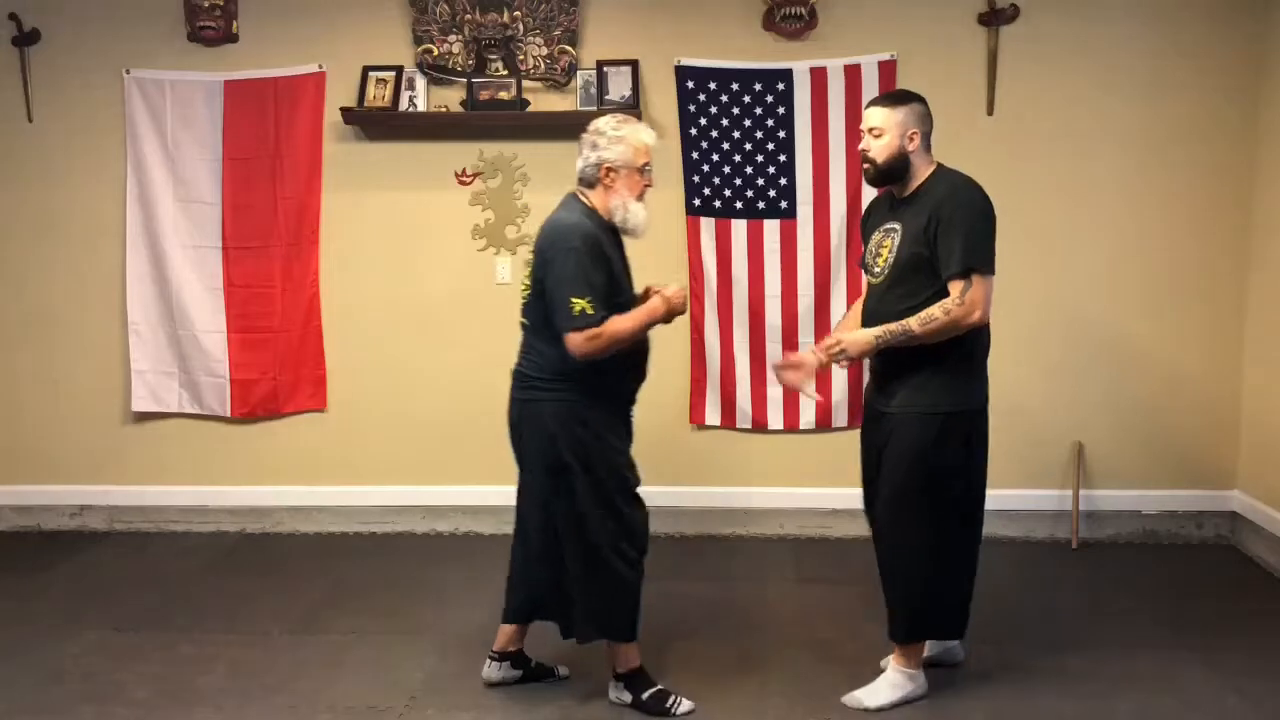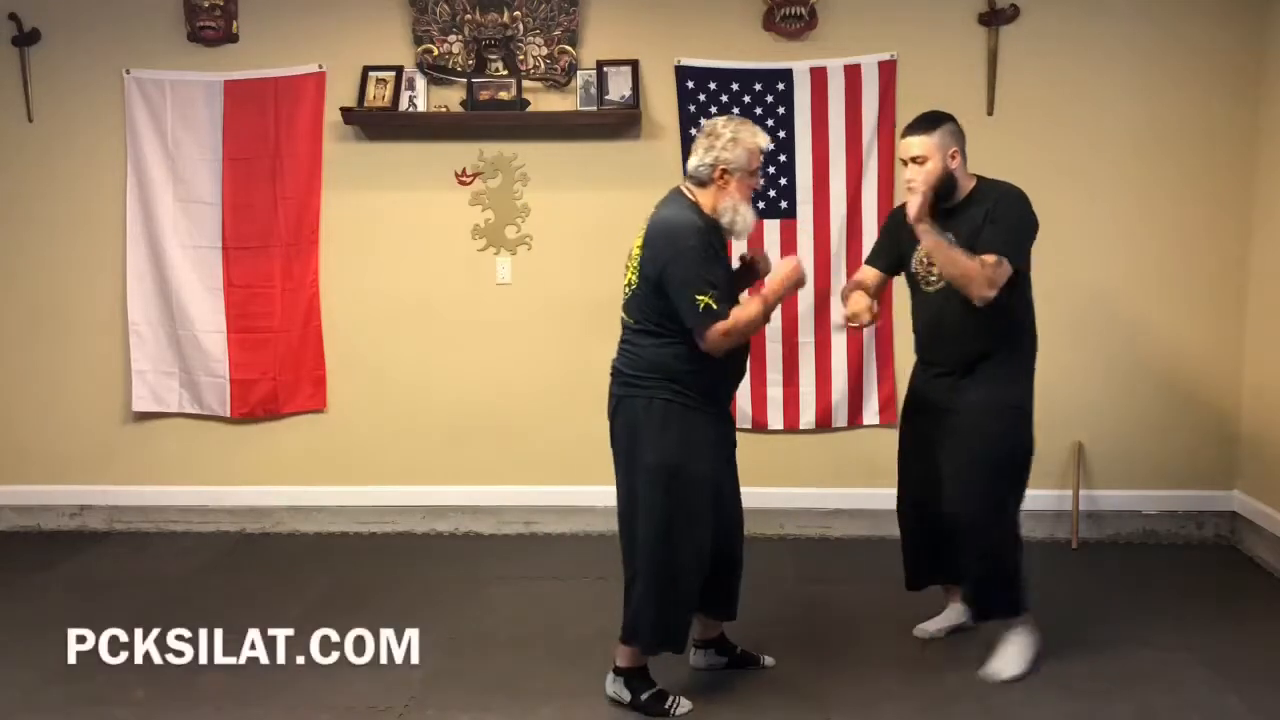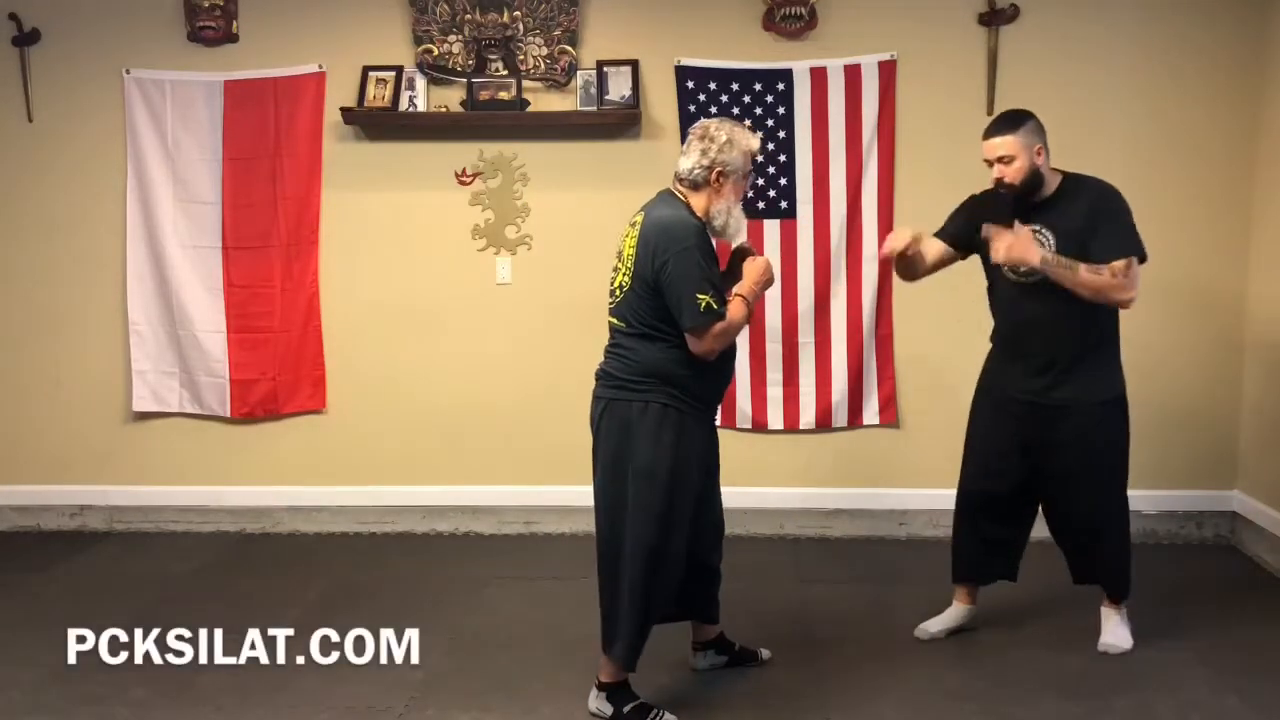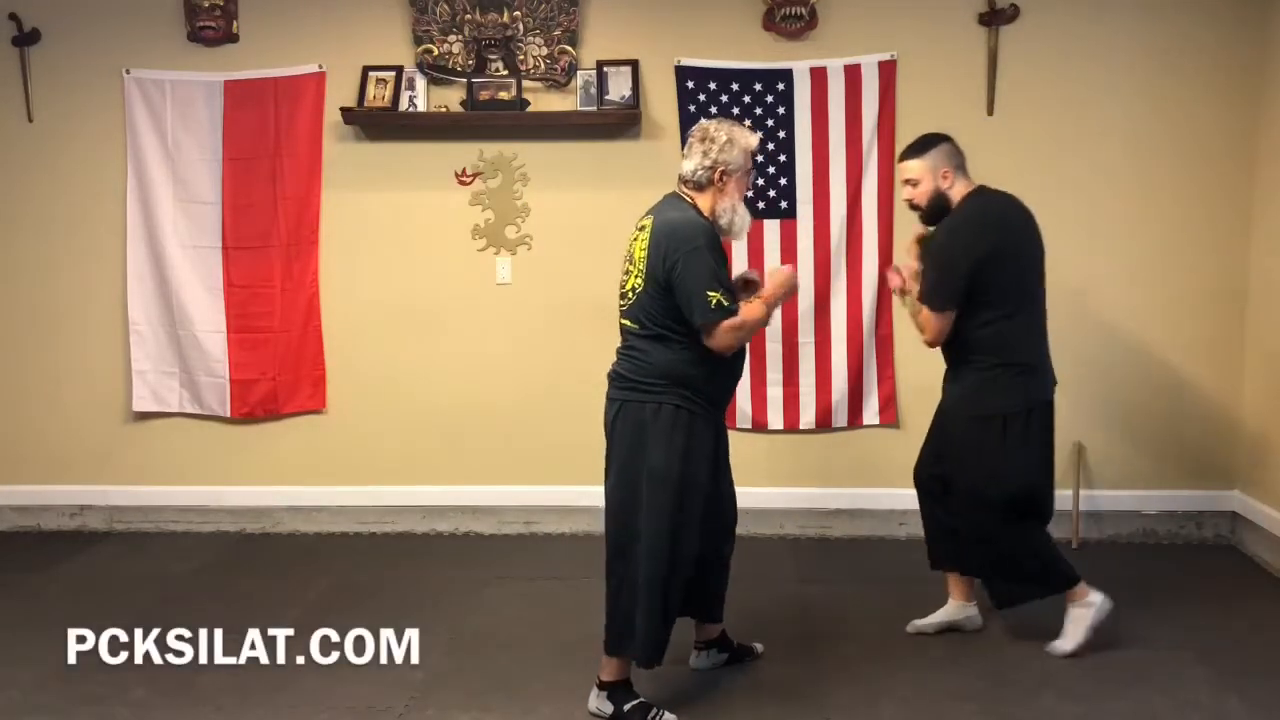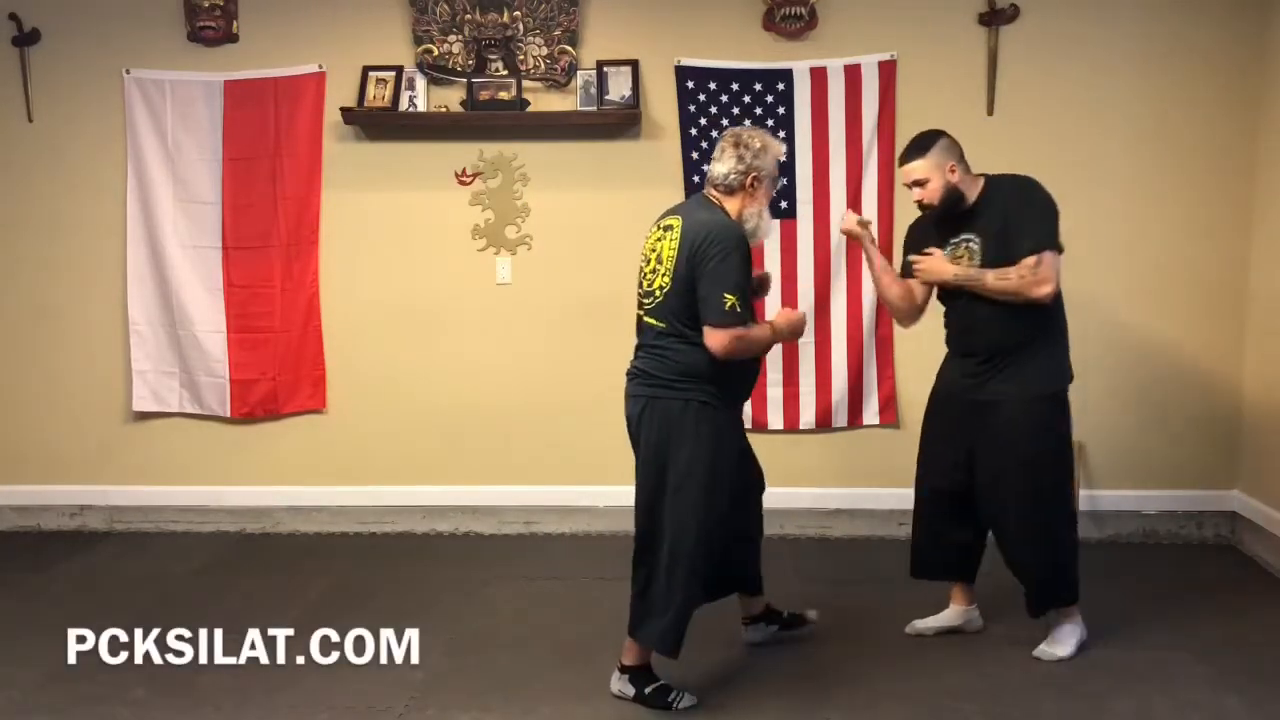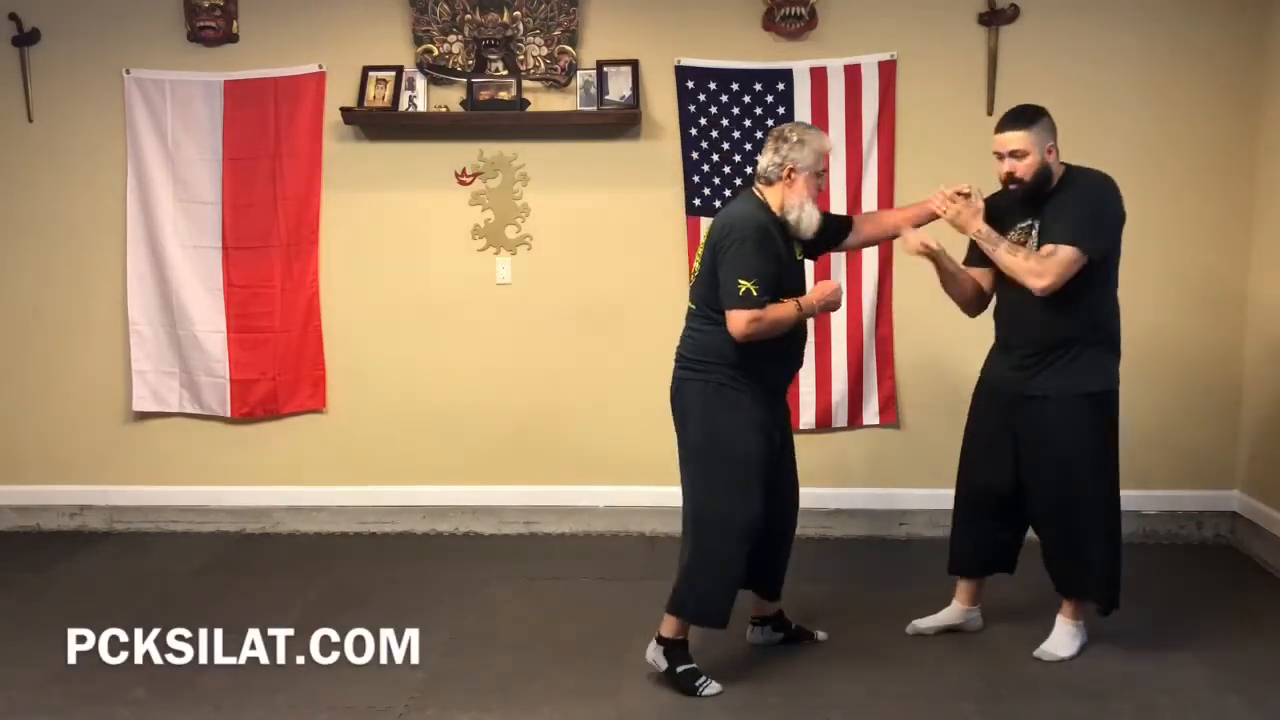
dt=0.7s
person 1, frame 1
left shoulder: (592, 225)
right shoulder: (574, 234)
right elbow: (586, 341)
left wrist: (643, 303)
right wrist: (656, 310)
left hip: (572, 409)
right hip: (566, 412)
left knee: (550, 530)
right knee: (613, 531)
left ankle: (506, 654)
person 1, frame 2
left shoulder: (692, 218)
right shoulder: (681, 230)
right elbow: (716, 335)
left wrist: (745, 276)
right wrist: (776, 289)
left hip: (693, 404)
right hip: (660, 407)
left knee: (717, 524)
right knee: (667, 533)
left ankle: (709, 641)
right ankle: (628, 669)
person 1, frame 3
left shoulder: (667, 213)
right shoulder: (680, 232)
right elbow: (707, 338)
left wrist: (728, 278)
right wrist: (749, 290)
left hip: (670, 408)
right hip: (647, 412)
left knee: (696, 528)
right knee: (641, 540)
left ankle: (709, 642)
person 1, frame 4
left shoulder: (672, 216)
right shoulder: (689, 233)
right elbow: (722, 335)
left wrist: (734, 288)
right wrist: (770, 296)
left hip: (678, 407)
right hip: (659, 411)
left knee: (710, 521)
right knee: (649, 540)
left ankle: (710, 640)
person 1, frame 5
left shoulder: (680, 217)
right shoulder: (722, 236)
right elbow: (724, 341)
left wrist: (747, 290)
right wrist: (781, 328)
left hip: (674, 396)
right hip: (684, 407)
left knee: (739, 499)
right knee: (675, 530)
left ankle: (758, 615)
right ankle: (633, 668)
person 1, frame 6
left shoulder: (785, 224)
right shoulder: (745, 226)
left elbow: (863, 227)
right elbow: (744, 324)
left wrist: (934, 208)
right wrist: (811, 303)
left hip: (757, 391)
right hip: (718, 391)
left knee: (776, 504)
right knee: (724, 516)
left ankle: (767, 618)
right ankle: (670, 641)
person 2, frame 1
left shoulder: (958, 200)
right shoulder: (879, 208)
left elbow: (968, 308)
left wrist: (872, 340)
right wrist: (825, 351)
left hip: (938, 398)
right hip: (889, 392)
left knee: (914, 524)
right knee: (890, 519)
left ankle: (908, 666)
right ankle: (939, 634)
person 2, frame 2
left shoulder: (1005, 205)
right shoulder: (905, 217)
left elbow: (982, 287)
right elbow: (866, 280)
left wrist: (928, 230)
right wrist: (858, 299)
left hip: (993, 389)
right hip: (929, 384)
left knee: (979, 511)
right knee: (922, 504)
left ankle: (1016, 625)
right ankle: (960, 600)
person 2, frame 3
left shoulder: (1095, 200)
right shoulder: (983, 208)
left elbow: (1123, 288)
right elbow: (925, 261)
left wrist: (1040, 260)
right wrist: (903, 249)
left hip: (1085, 389)
right hip: (1007, 382)
left knee: (1092, 504)
right knee: (982, 494)
left ankle: (1114, 607)
right ankle: (964, 603)
person 2, frame 4
left shoulder: (959, 231)
right shoulder: (999, 211)
left elbow: (933, 331)
left wrist: (911, 288)
right wrist: (913, 281)
left hip: (998, 395)
right hip: (988, 386)
left knee: (994, 511)
right knee: (937, 482)
left ankle: (1082, 598)
right ankle: (961, 603)
person 2, frame 5
left shoulder: (1019, 197)
right shoulder: (926, 230)
left elbow: (1042, 283)
right elbow: (904, 312)
left wrist: (956, 273)
right wrist: (870, 248)
left hip: (1028, 384)
right hip: (961, 380)
left knee: (1029, 506)
right knee: (943, 492)
left ankle: (1067, 617)
right ankle: (962, 606)
person 2, frame 6
left shoulder: (1092, 193)
right shoulder: (997, 206)
left elbow: (1045, 277)
right elbow: (973, 300)
left wrist: (980, 232)
right wrist: (937, 256)
left hip: (1076, 383)
right hip: (1006, 376)
left knee: (1071, 501)
right knee: (982, 490)
left ankle: (1071, 618)
right ankle: (965, 605)
